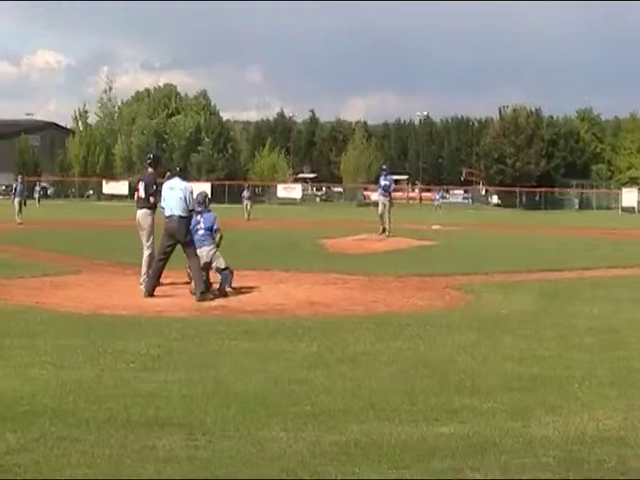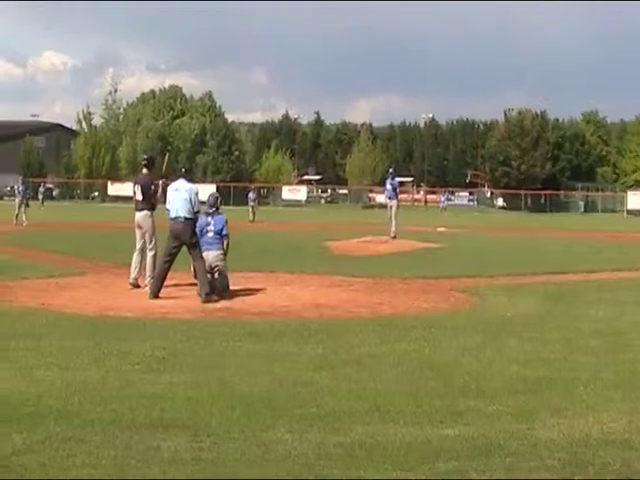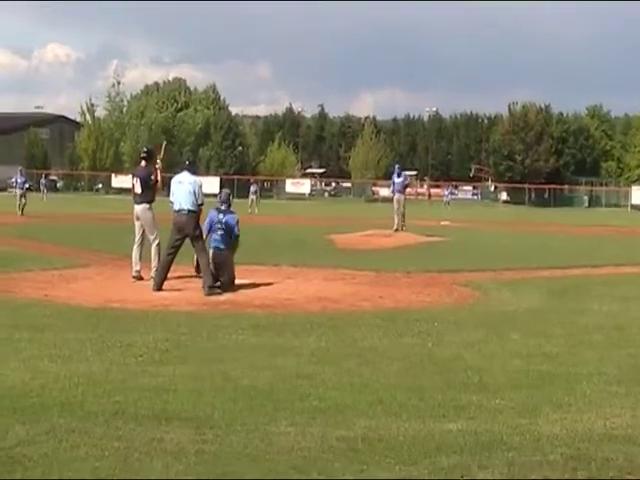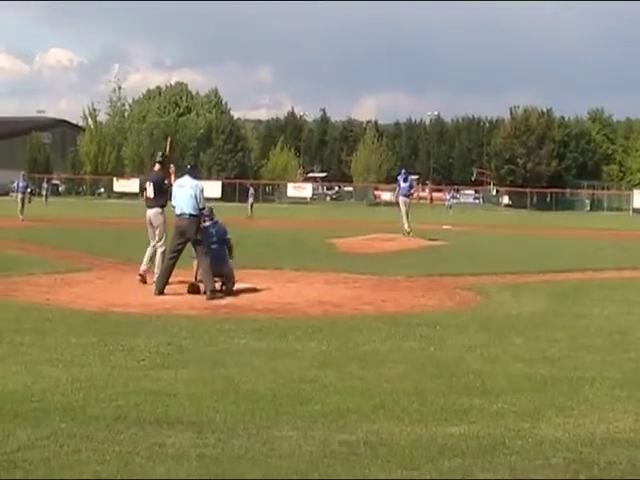
dt=0.5s
person 1, frame 1
left shoulder: (165, 185)
right shoulder: (186, 186)
left elbow: (163, 206)
right elbow: (191, 210)
left wrist: (169, 217)
right wrist: (188, 223)
left hip: (168, 223)
right hip: (181, 223)
left knee: (161, 257)
right knee: (193, 257)
left ankle: (148, 289)
right ankle: (200, 292)
person 1, frame 2
left shoulder: (170, 187)
right shoulder: (191, 188)
left elbow: (168, 208)
right elbow: (196, 211)
left wrist: (174, 220)
right wrist: (193, 225)
left hip: (174, 225)
right hip: (187, 225)
left knee: (166, 259)
right knee: (198, 259)
left ankle: (153, 291)
right ankle: (205, 294)
person 1, frame 3
left shoulder: (174, 179)
right shoulder: (195, 180)
left elbow: (172, 201)
right elbow: (200, 204)
left wrist: (177, 211)
left hip: (177, 217)
right hip: (191, 217)
left knee: (170, 251)
right knee: (201, 252)
left ankle: (157, 283)
right ankle: (208, 286)
person 1, frame 4
left shoulder: (176, 183)
right shoulder: (197, 184)
left elbow: (174, 204)
right elbow: (201, 208)
left wrist: (180, 215)
right wrist: (199, 221)
left hip: (179, 221)
right hip: (192, 221)
left knee: (172, 255)
right knee: (202, 256)
left ankle: (159, 287)
right ankle: (210, 290)
person 2, frame 1
left shoulder: (141, 177)
right shoulder: (152, 178)
left elbow: (135, 197)
right elbow: (152, 200)
right wrist: (158, 196)
left hip: (138, 212)
right hip: (147, 213)
left knee: (147, 246)
right knee: (148, 247)
left ankle: (149, 276)
right ankle: (144, 280)
person 2, frame 2
left shoulder: (137, 179)
right shoulder: (149, 179)
left elbow: (135, 197)
right elbow: (155, 198)
right wrist: (160, 187)
left hip: (137, 214)
right hip: (146, 214)
left knee: (139, 248)
right knee: (151, 249)
left ankle: (133, 279)
right ankle: (149, 281)
person 2, frame 3
left shoulder: (135, 172)
right shoulder: (149, 171)
left elbow: (134, 190)
right elbow: (158, 185)
right wrist: (158, 170)
left hip: (136, 207)
right hip: (145, 207)
left knee: (138, 241)
right knee: (154, 240)
left ankle: (136, 272)
right ankle: (155, 272)
person 2, frame 4
left shoulder: (148, 177)
right shoulder: (161, 176)
left elbow: (144, 196)
right elbow: (171, 189)
right wrist: (172, 174)
left hip: (148, 211)
right hip: (158, 211)
left knee: (152, 244)
right knee: (160, 246)
left ankle: (143, 270)
right ankle: (157, 277)
